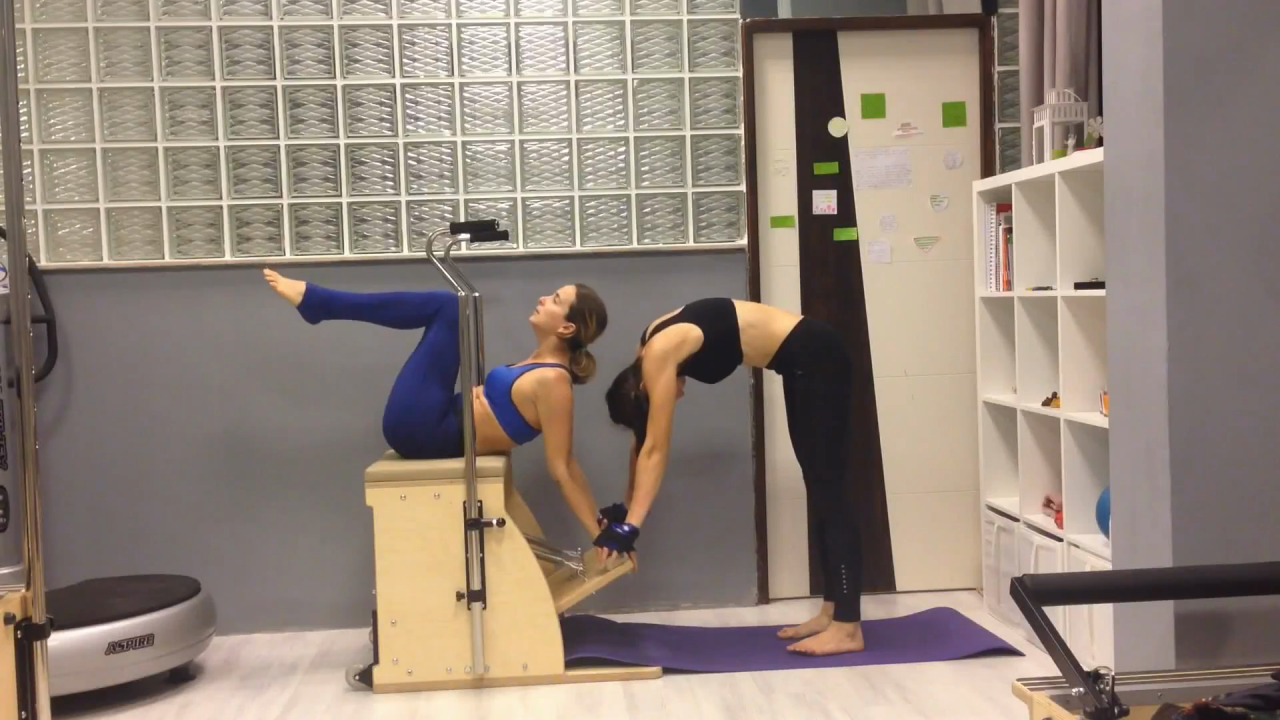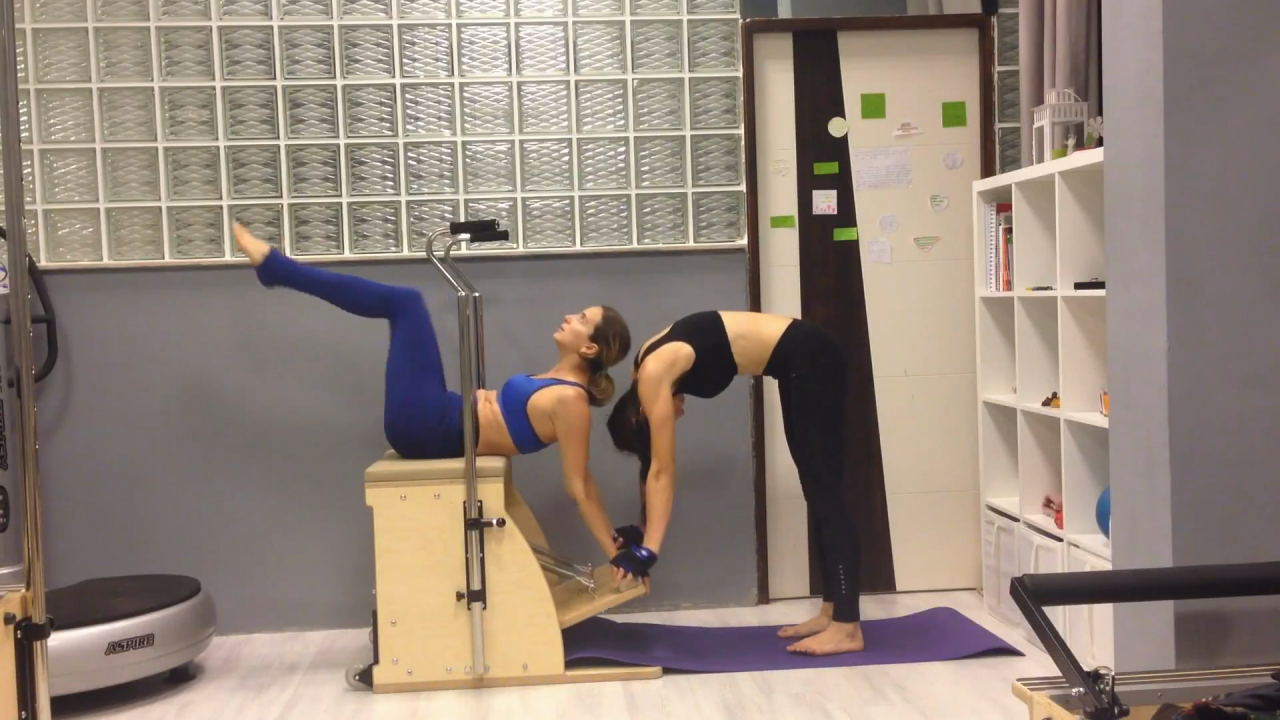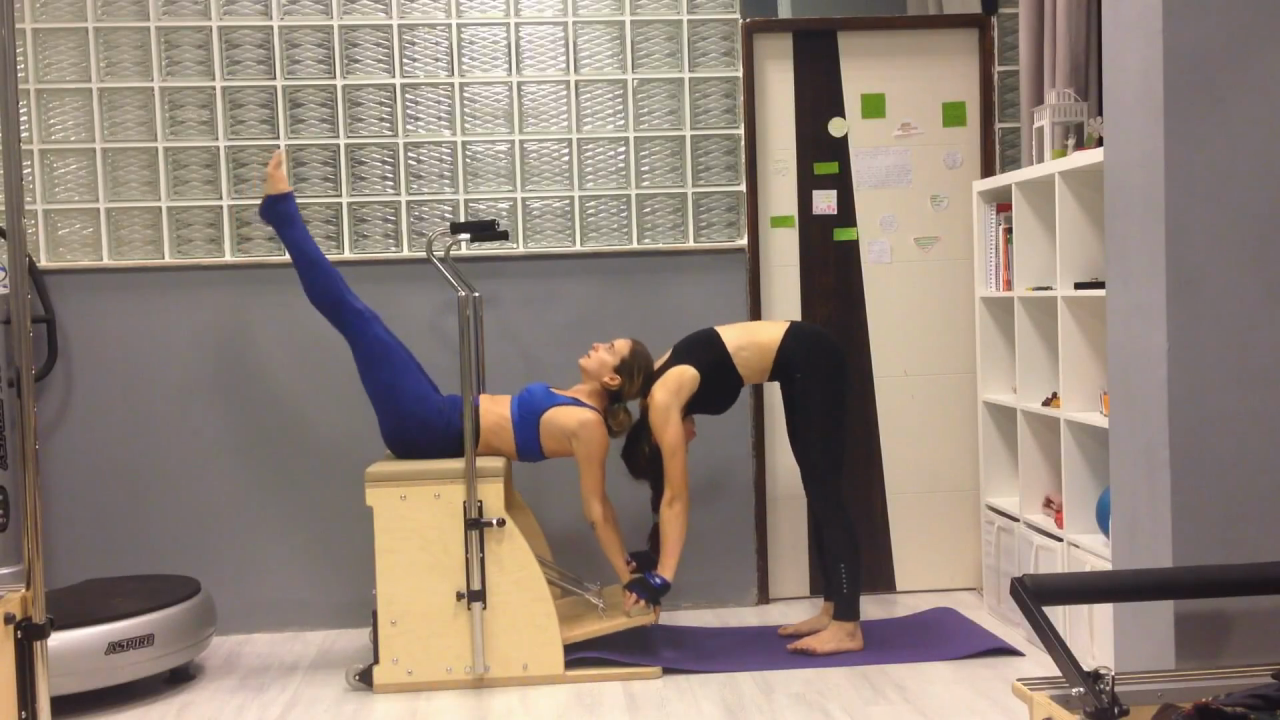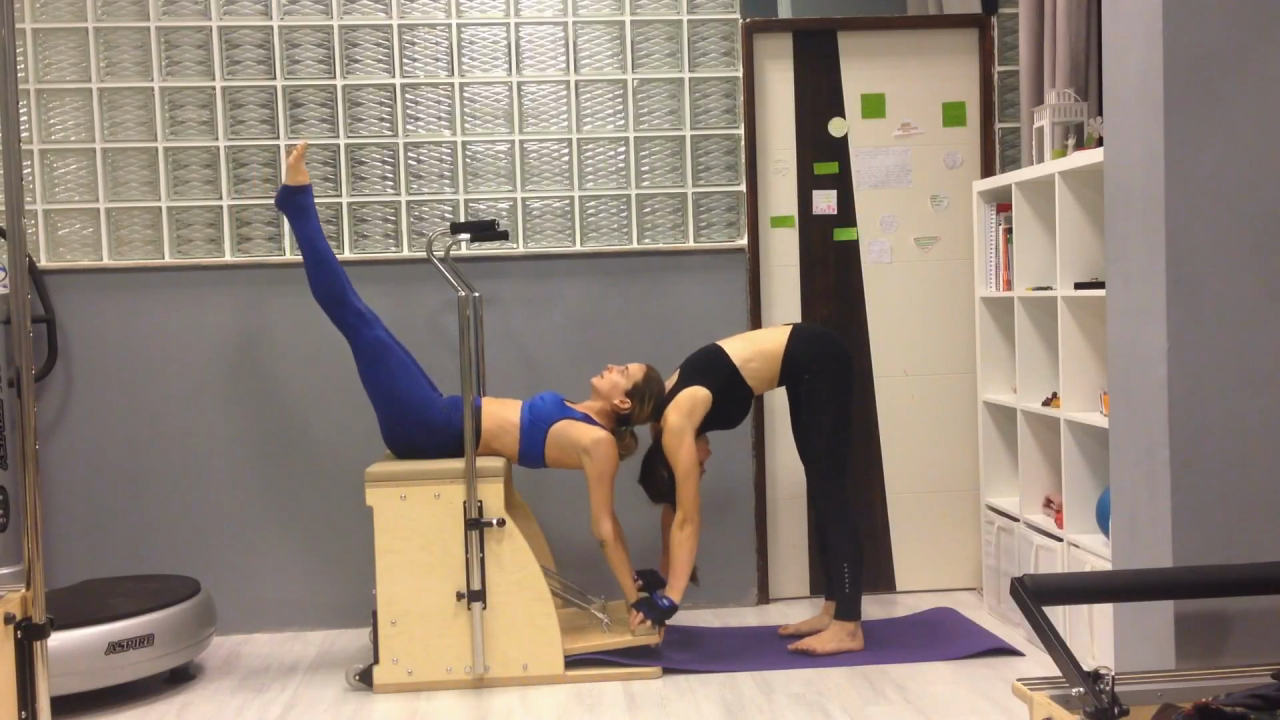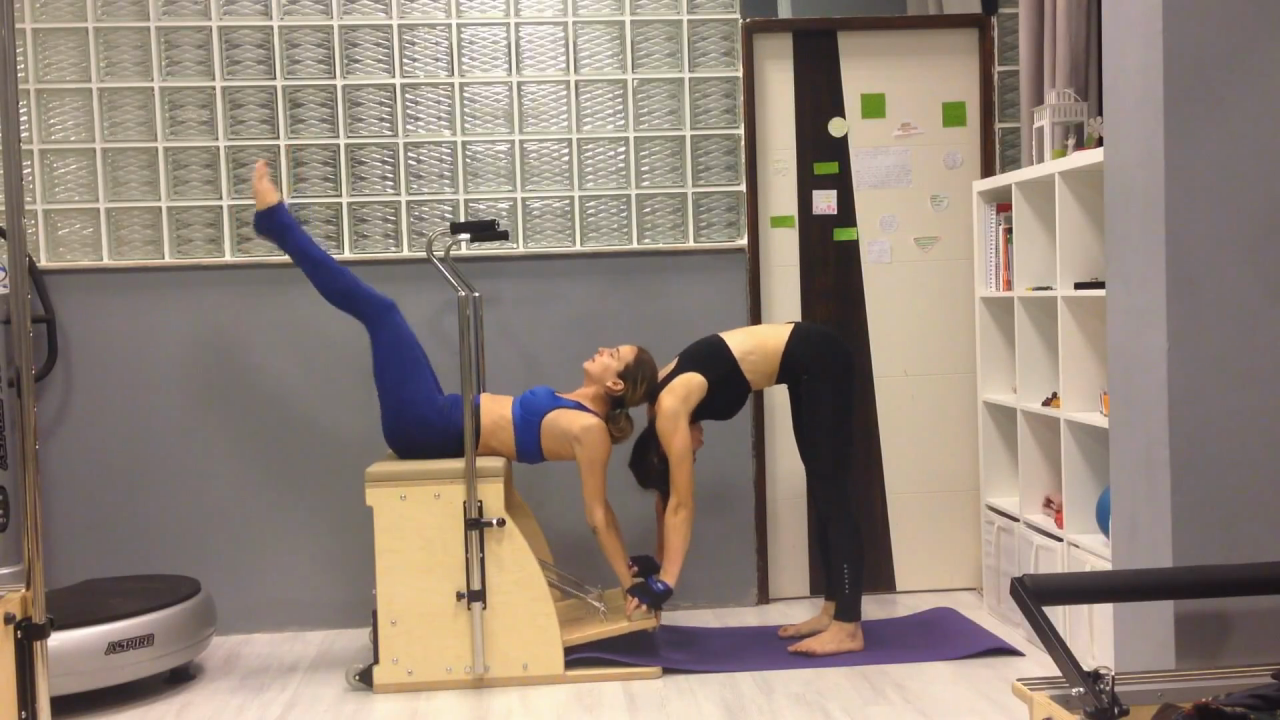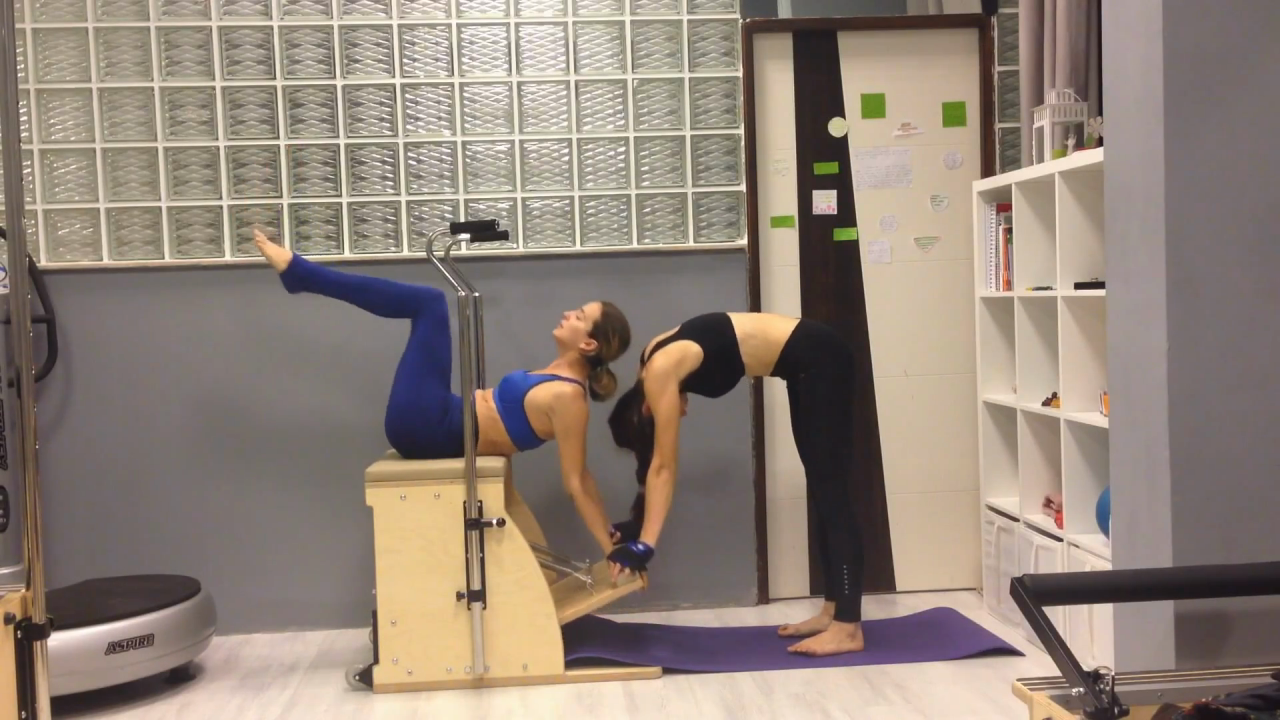
dt=0.4s
person 1, frame 1
left shoulder: (553, 382)
right shoulder: (542, 365)
left elbow: (563, 468)
left wrist: (600, 536)
left hip: (422, 431)
right hip: (433, 428)
left knee: (447, 307)
right knee: (444, 307)
left ankle: (313, 298)
right ankle: (314, 298)
person 1, frame 2
left shoulder: (571, 401)
right shoulder: (560, 383)
left elbow: (580, 487)
left wrist: (615, 554)
left hip: (427, 432)
right hip: (437, 425)
left knee: (405, 305)
right knee: (405, 303)
left ankle: (273, 264)
right ankle: (274, 265)
person 1, frame 3
left shoulder: (588, 425)
right shoulder: (576, 404)
left elbow: (597, 511)
left wrist: (630, 579)
left hip: (429, 432)
right hip: (443, 419)
left knee: (357, 323)
right knee: (359, 319)
left ankle: (282, 208)
person 1, frame 4
left shoulder: (597, 442)
right shoulder: (583, 418)
left elbow: (605, 529)
left wrist: (637, 597)
left hip: (432, 432)
right hip: (443, 418)
left knee: (359, 322)
right knee: (359, 319)
left ankle: (300, 200)
person 1, frame 5
left shoulder: (590, 429)
right shoulder: (576, 410)
left elbow: (598, 514)
left wrist: (630, 584)
left hip: (430, 430)
right hip: (440, 420)
left knee: (381, 312)
right knee: (379, 311)
left ankle: (277, 219)
person 1, frame 6
left shoulder: (568, 398)
right shoulder: (560, 380)
left elbow: (577, 483)
left wrist: (613, 550)
left hip: (425, 430)
right hip: (437, 425)
left knee: (428, 304)
right knee: (430, 303)
left ankle: (297, 270)
right ankle: (298, 270)
person 2, frame 1
left shoulder: (660, 353)
right shoulder: (653, 347)
left elbow: (654, 449)
right elbow: (644, 440)
left wrist: (628, 525)
right wrist: (626, 510)
left hip: (817, 358)
right hip: (804, 361)
left knee: (828, 495)
right knee: (821, 493)
left ankle: (847, 629)
right ankle: (832, 613)
person 2, frame 2
left shoulder: (653, 375)
right shoulder: (650, 365)
left elbow: (662, 471)
right elbow: (654, 466)
left wrist: (646, 550)
right wrist: (641, 532)
left hip: (812, 359)
right hip: (800, 362)
left knee: (824, 493)
right knee: (817, 492)
left ankle: (847, 628)
right ankle: (833, 613)
person 2, frame 3
left shoulder: (662, 403)
right shoulder: (657, 393)
left elbow: (675, 498)
right elbow: (668, 493)
left wrist: (661, 577)
right wrist: (654, 555)
left hip: (813, 360)
right hip: (801, 363)
left knee: (824, 493)
right knee: (818, 492)
left ankle: (847, 627)
right ankle: (833, 612)
person 2, frame 4
left shoulder: (676, 425)
right shoulder: (667, 416)
left elbow: (686, 519)
right elbow: (673, 509)
left wrist: (669, 599)
right wrist: (664, 579)
left hip: (820, 360)
right hip: (806, 363)
left knee: (828, 492)
right knee: (822, 492)
left ankle: (848, 628)
right ankle: (834, 611)
person 2, frame 5
left shoulder: (670, 409)
right shoulder: (664, 399)
left elbow: (680, 505)
right elbow: (669, 496)
left wrist: (663, 583)
right wrist: (658, 562)
left hip: (821, 362)
right hip: (808, 363)
left knee: (831, 494)
right knee: (822, 492)
left ankle: (848, 629)
right ankle: (834, 612)
person 2, frame 6
left shoulder: (660, 372)
right shoulder: (655, 363)
left elbow: (663, 467)
right elbow: (658, 463)
left wrist: (644, 545)
right wrist: (638, 526)
left hip: (820, 360)
right hip: (807, 363)
left knee: (830, 493)
right knee: (822, 492)
left ankle: (848, 628)
right ankle: (834, 612)
